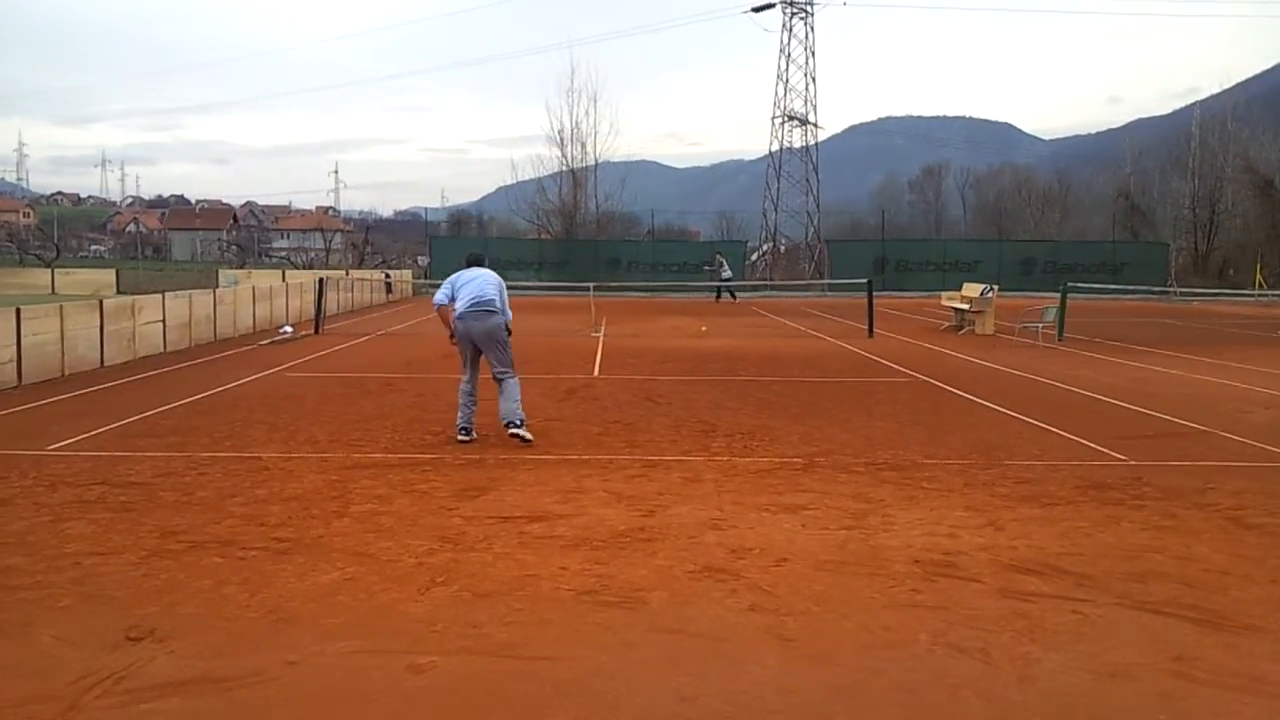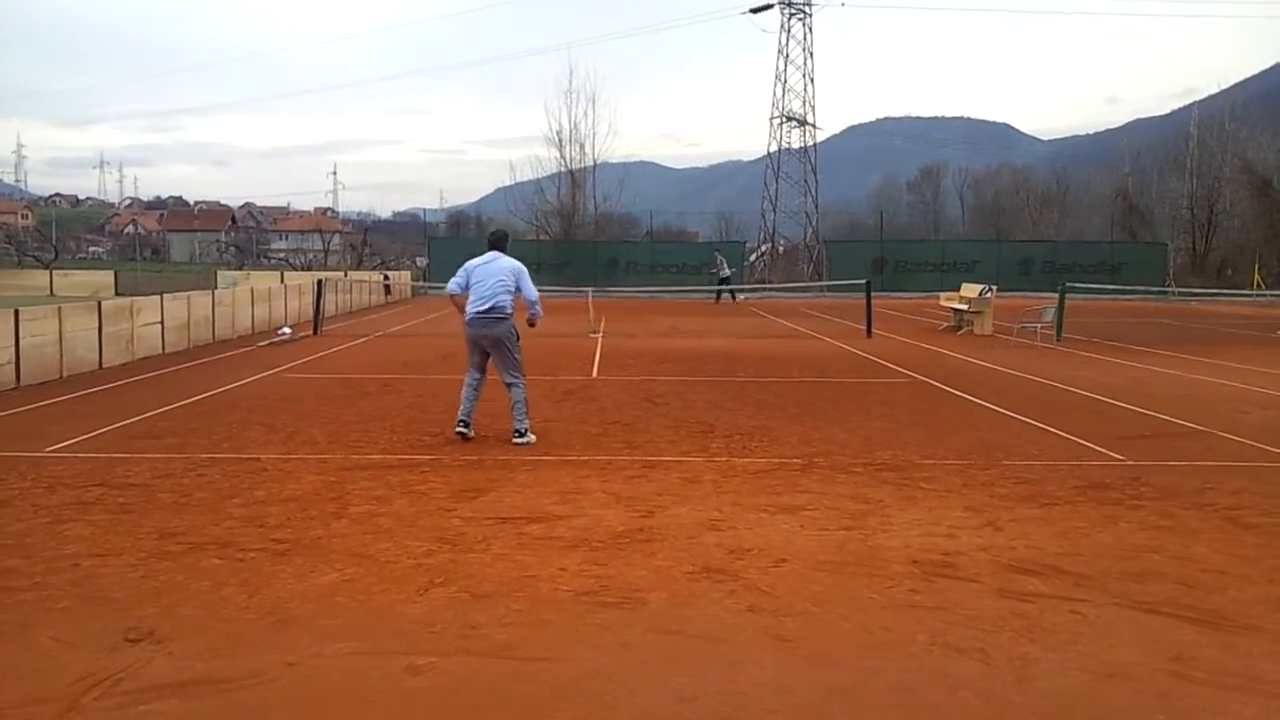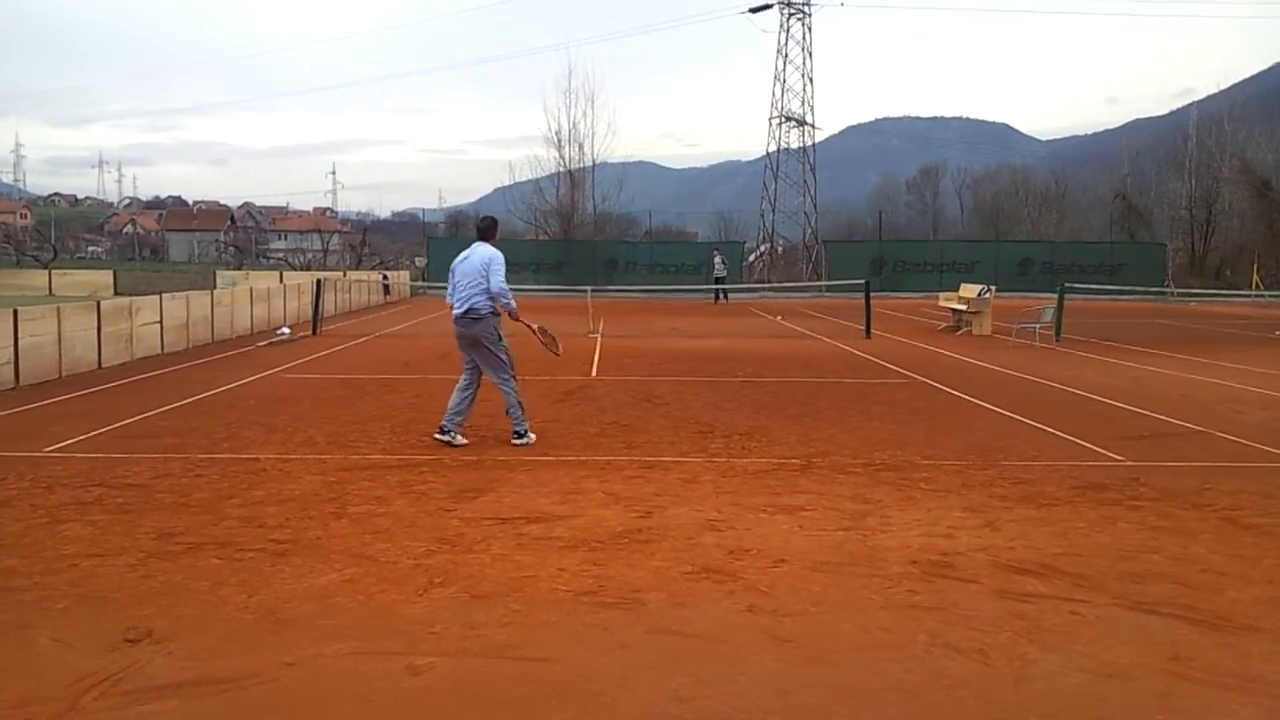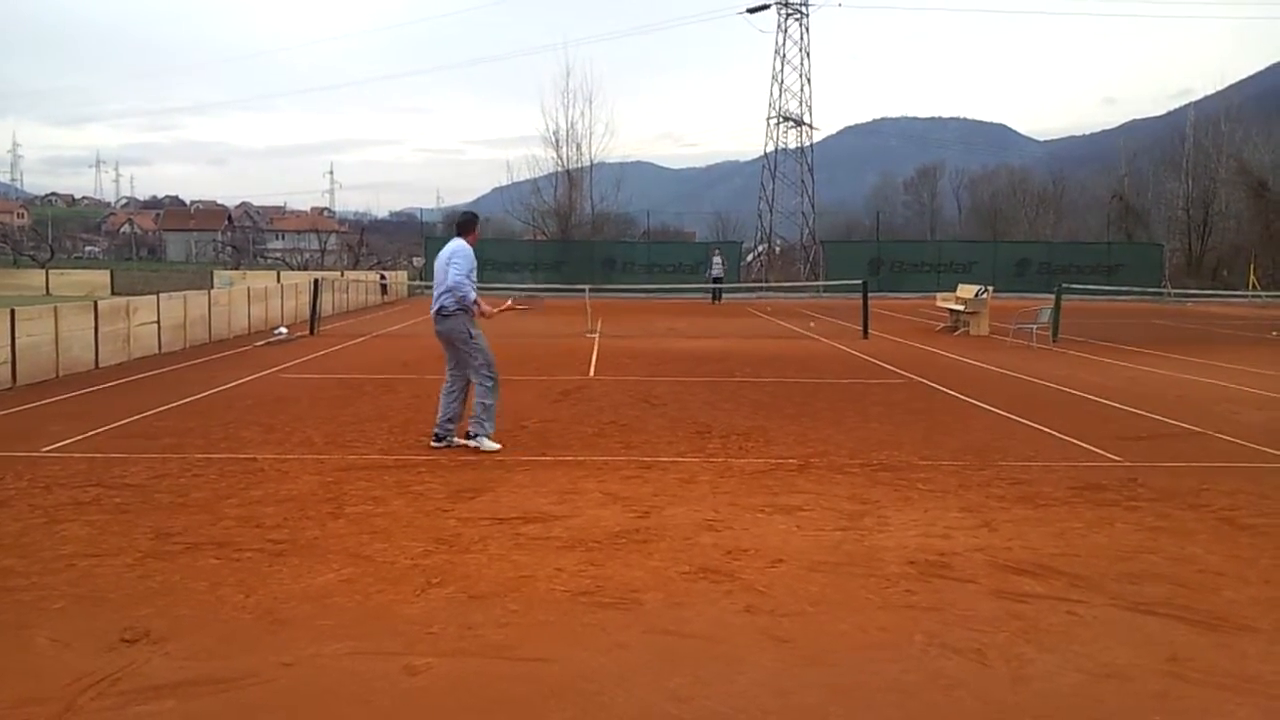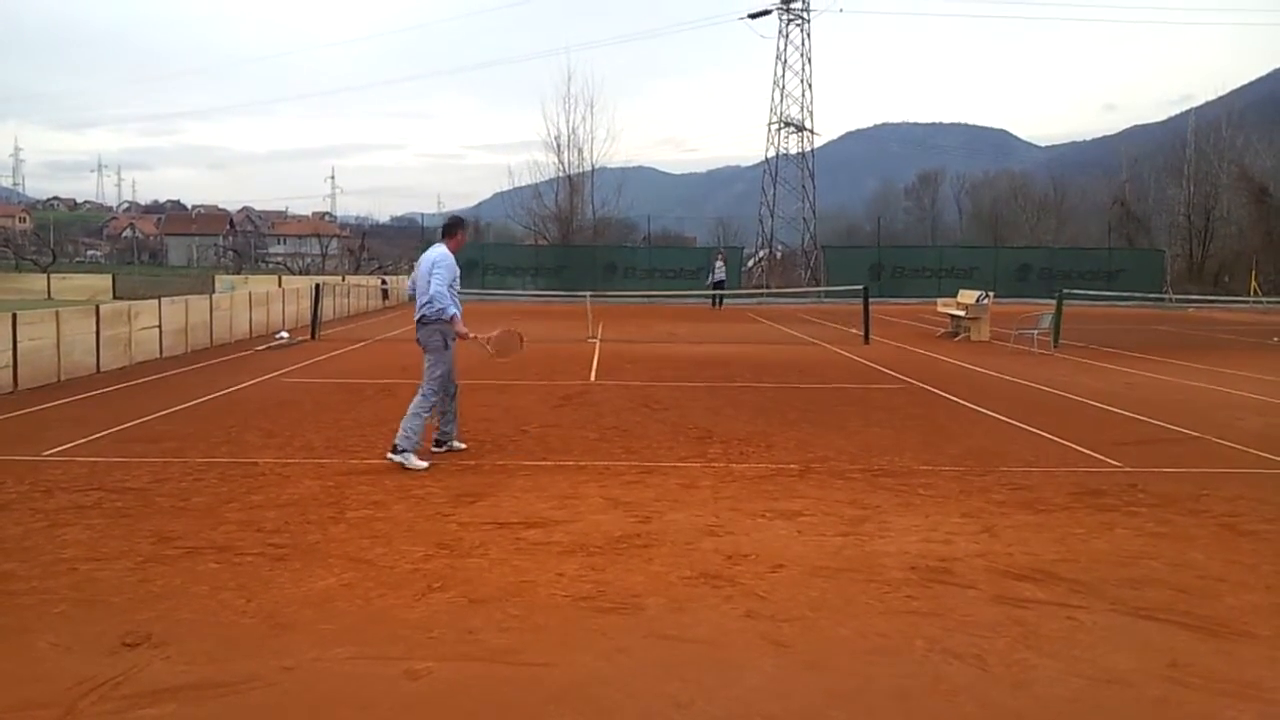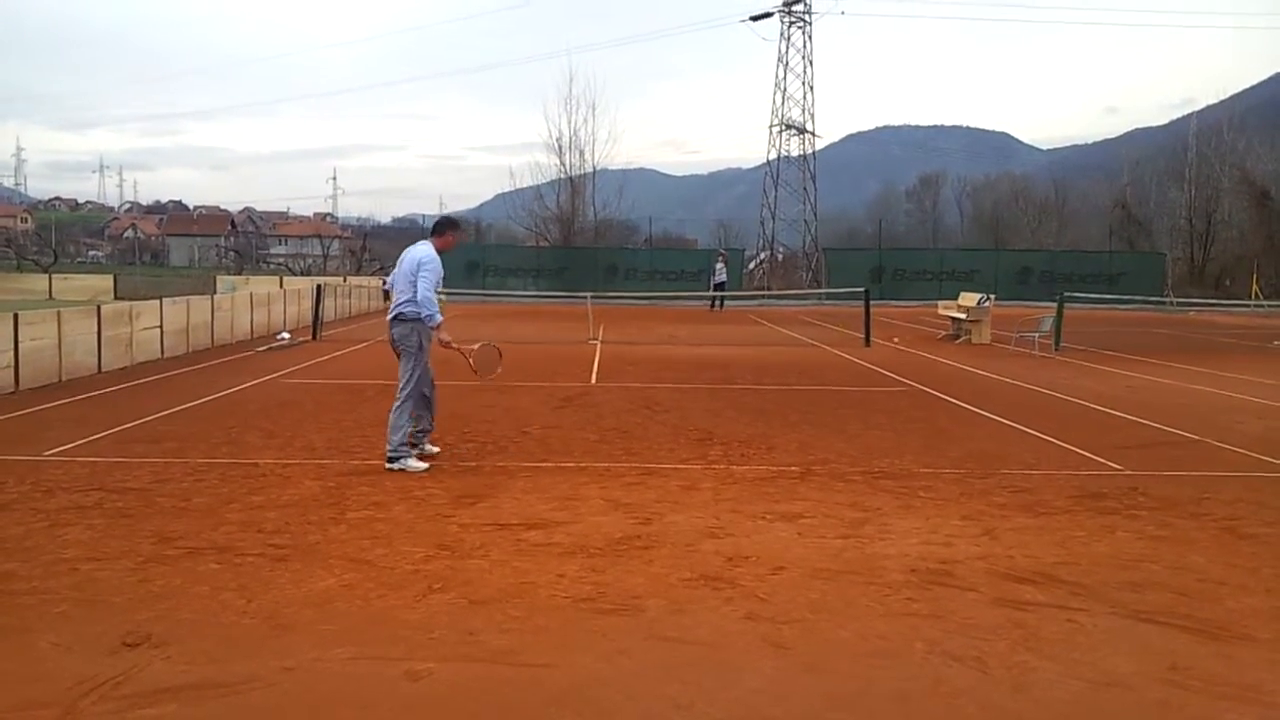
dt=0.3s
person 1, frame 1
left shoulder: (455, 278)
right shoulder: (494, 277)
left elbow: (439, 302)
right elbow: (505, 313)
left wrist: (450, 329)
left hip: (463, 323)
right hip: (491, 321)
left knee: (468, 377)
right knee: (505, 375)
left ankle: (465, 428)
right ankle: (514, 423)
person 1, frame 2
left shoulder: (471, 265)
right shoulder: (516, 265)
left elbow: (453, 289)
right elbow: (532, 297)
left wrist: (465, 314)
right wrist: (534, 318)
left hip: (474, 326)
right hip: (500, 325)
left knee: (474, 374)
right knee: (514, 379)
left ankle: (464, 421)
right ankle: (520, 430)
person 1, frame 3
left shoulder: (459, 258)
right shoulder: (493, 255)
left elbow: (451, 296)
right elbow: (498, 288)
right wrist: (512, 310)
left hip: (461, 323)
right hip: (483, 324)
left knee: (469, 377)
right knee: (505, 377)
left ankle: (448, 429)
right ankle: (520, 431)
person 1, frame 4
left shoulder: (446, 250)
right shoulder: (463, 249)
right elbow: (456, 282)
left wrist: (475, 304)
right wrist: (478, 304)
left hip: (443, 319)
right hip: (458, 320)
left knee: (456, 378)
right knee: (486, 375)
left ankle: (443, 433)
right ankle: (478, 432)
person 1, frame 5
left shoulder: (429, 255)
right shoulder: (445, 257)
left elbow: (412, 290)
right elbow: (439, 292)
right wrist: (456, 322)
left hip: (426, 325)
right hip: (439, 328)
left knee: (447, 386)
right knee: (432, 390)
left ankle: (445, 438)
right ankle: (403, 448)
person 1, frame 6
left shoulder: (411, 251)
right shoulder: (430, 257)
left elbow: (393, 282)
right elbow: (425, 297)
right wrist: (440, 329)
left hip: (400, 324)
right hip: (413, 326)
left knee: (424, 386)
right knee: (409, 392)
left ankle: (418, 440)
right ankle: (397, 455)
